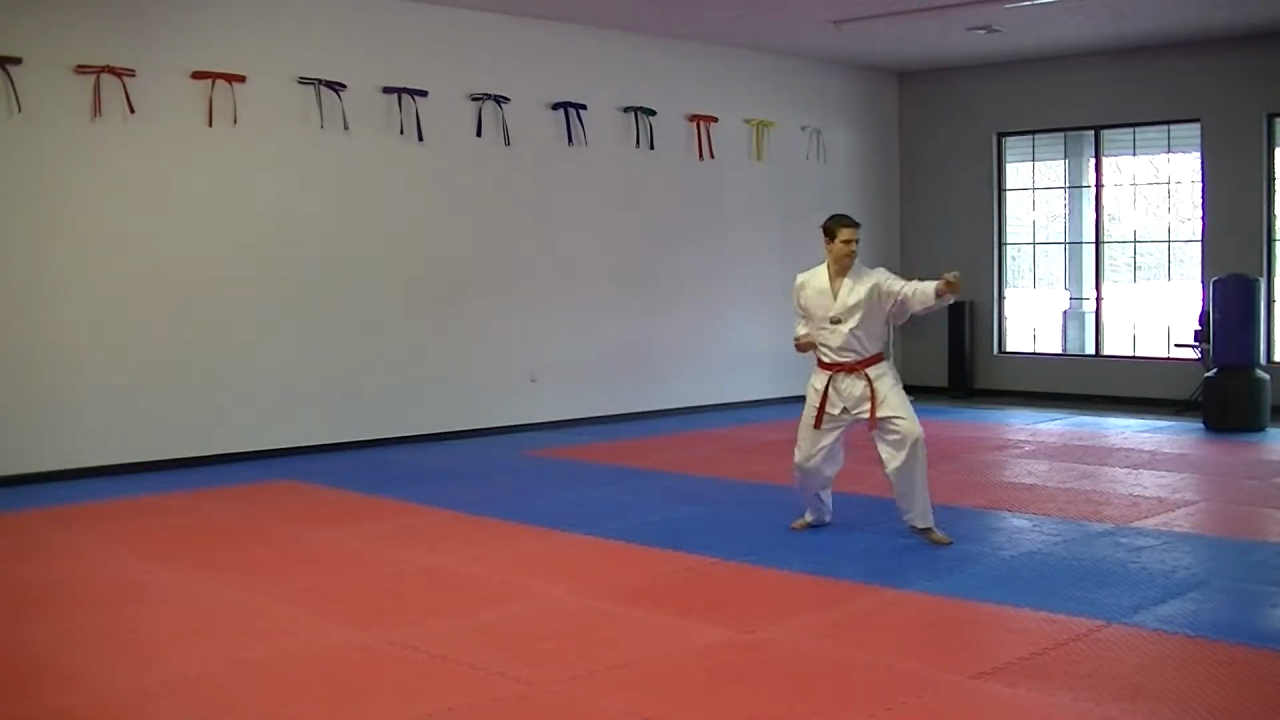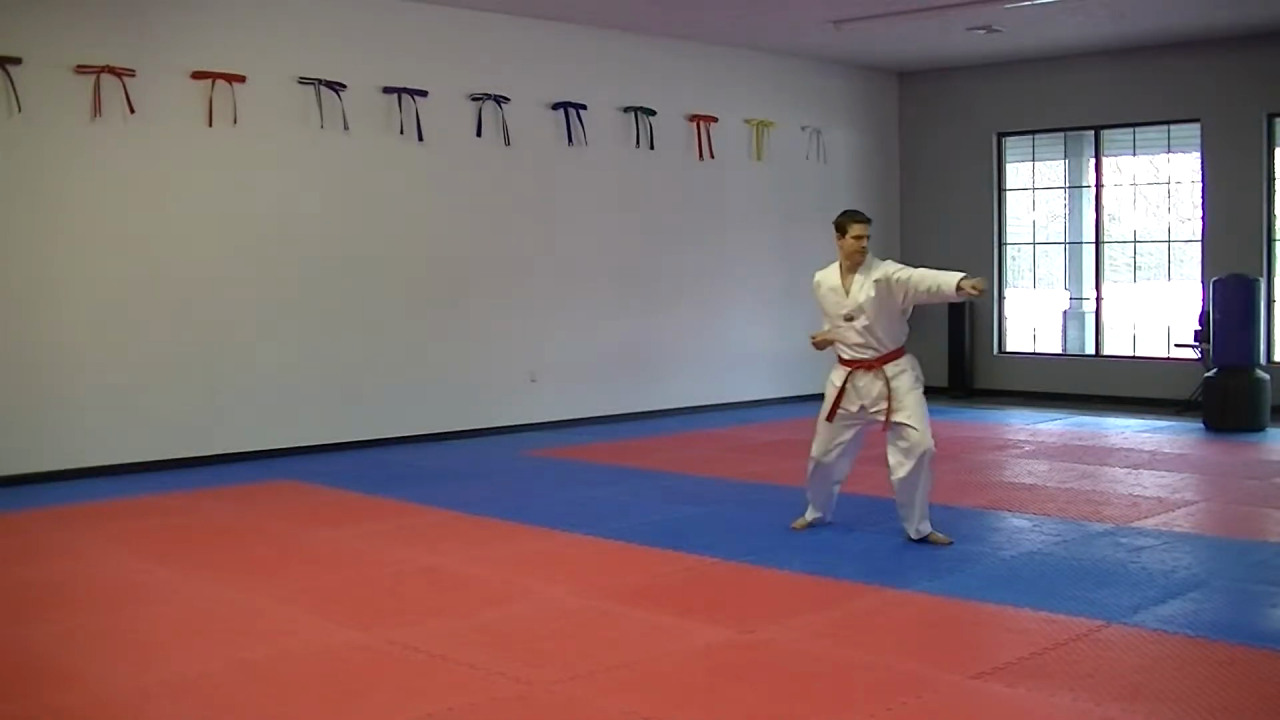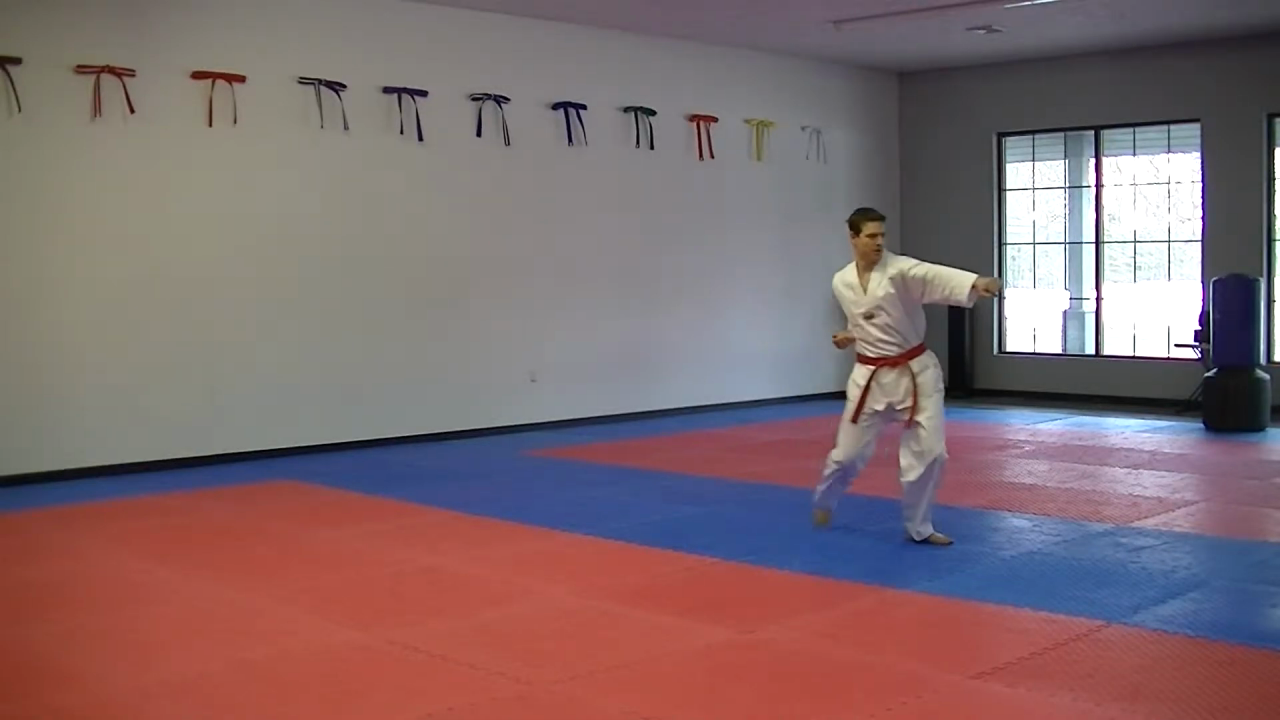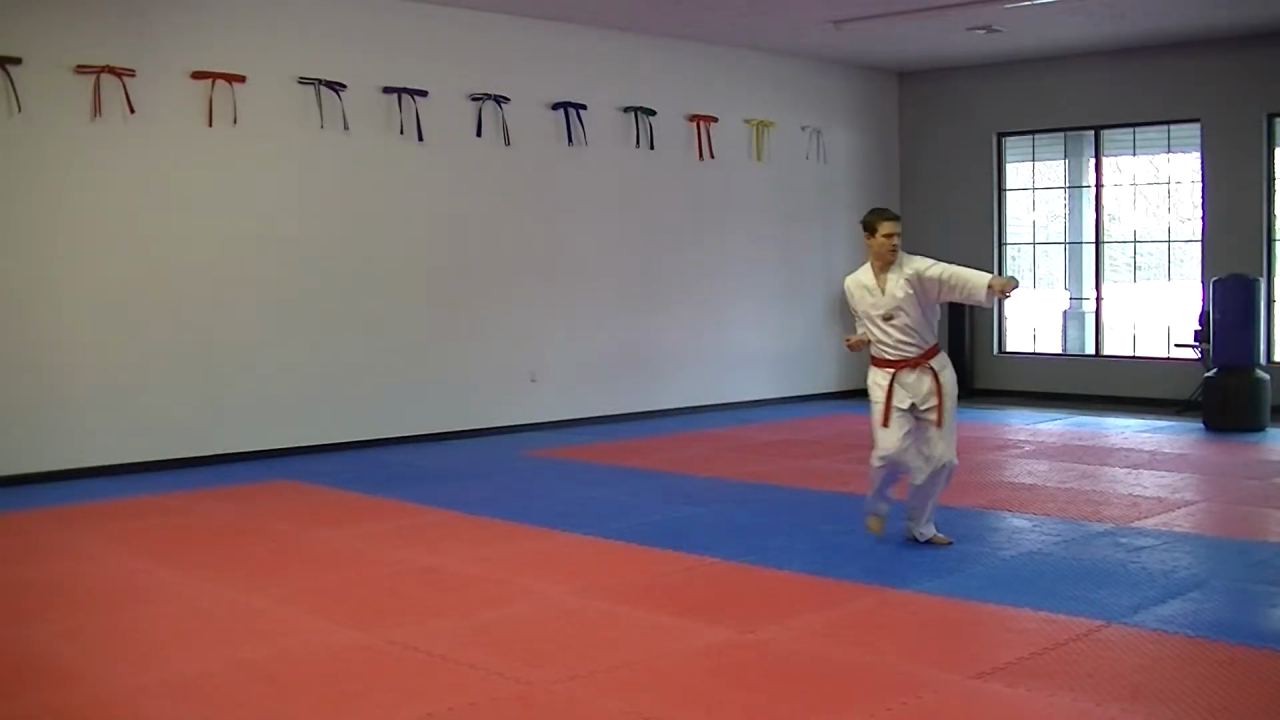
dt=0.1s
person 1, frame 1
left shoulder: (874, 280)
right shoulder: (805, 283)
left elbow: (910, 294)
left wrist: (941, 288)
right wrist: (803, 337)
left hip: (873, 377)
right hip: (828, 382)
left knee: (909, 436)
right knee: (809, 457)
left ankle: (921, 520)
right ankle: (817, 513)
person 1, frame 2
left shoulder: (885, 274)
right shoulder: (823, 281)
left elbow: (922, 280)
left wrist: (961, 282)
right wrist: (827, 337)
left hip: (894, 374)
right hip: (848, 378)
left knee: (917, 446)
right knee: (825, 451)
left ankle: (916, 526)
right ankle: (818, 511)
person 1, frame 3
left shoulder: (902, 269)
right shoulder: (842, 281)
left elbow: (939, 276)
left wrist: (976, 282)
right wrist: (849, 336)
left hip: (915, 371)
right hip: (870, 375)
left knee: (929, 452)
right knee: (848, 451)
left ankle: (919, 527)
right ankle: (825, 502)
person 1, frame 4
left shoulder: (916, 269)
right shoulder: (854, 285)
left elbow: (955, 277)
left wrist: (993, 282)
right wrist: (860, 339)
left hip: (932, 371)
right hip: (888, 376)
left knee: (940, 457)
right knee: (890, 451)
left ankle: (919, 523)
right ankle: (878, 506)
